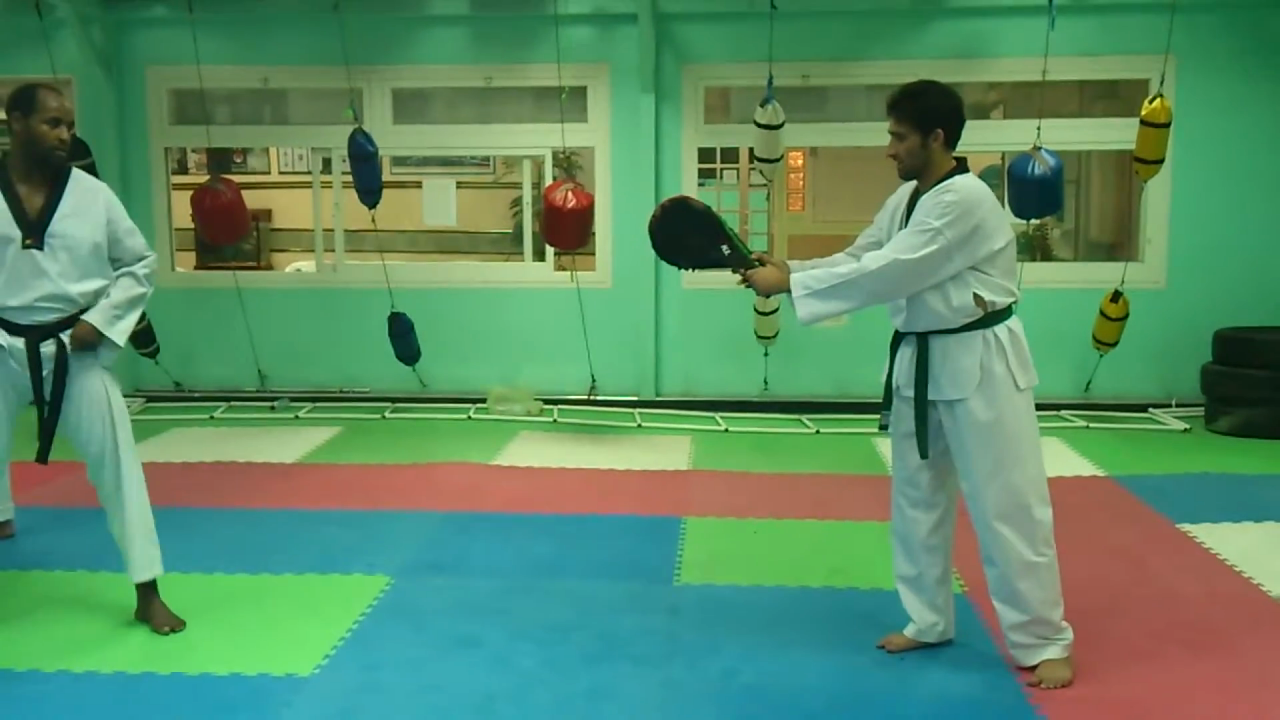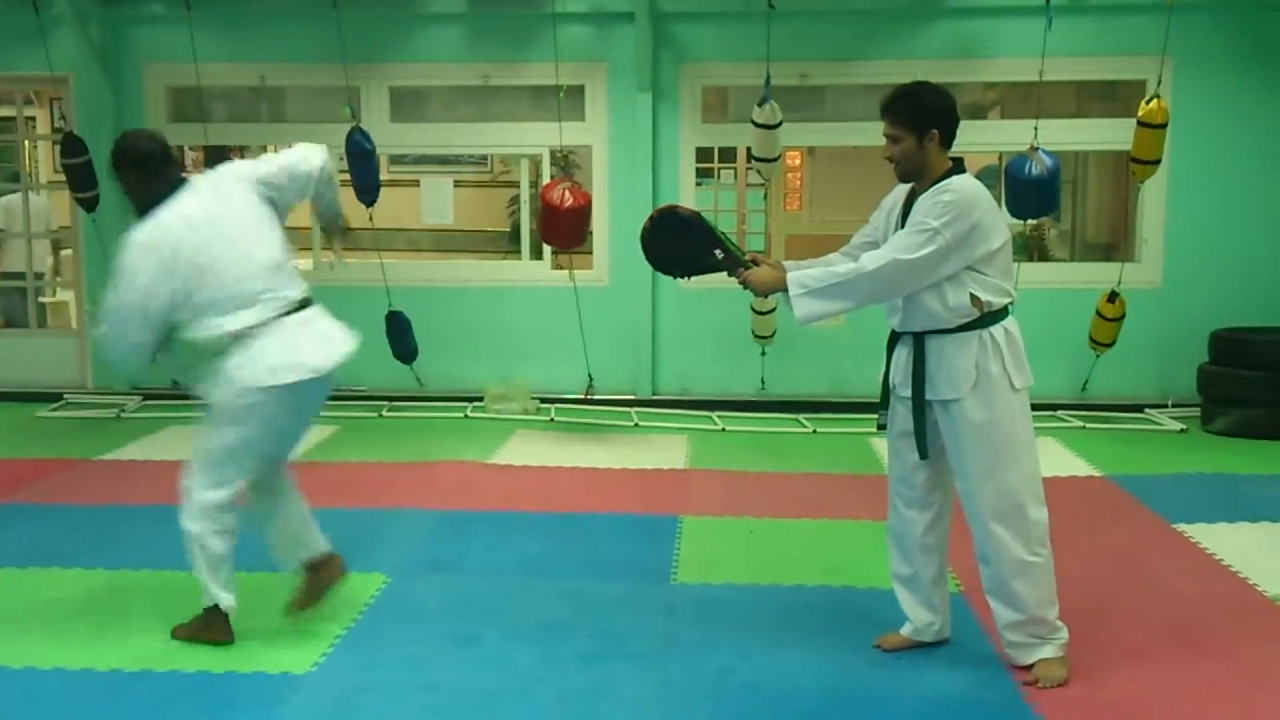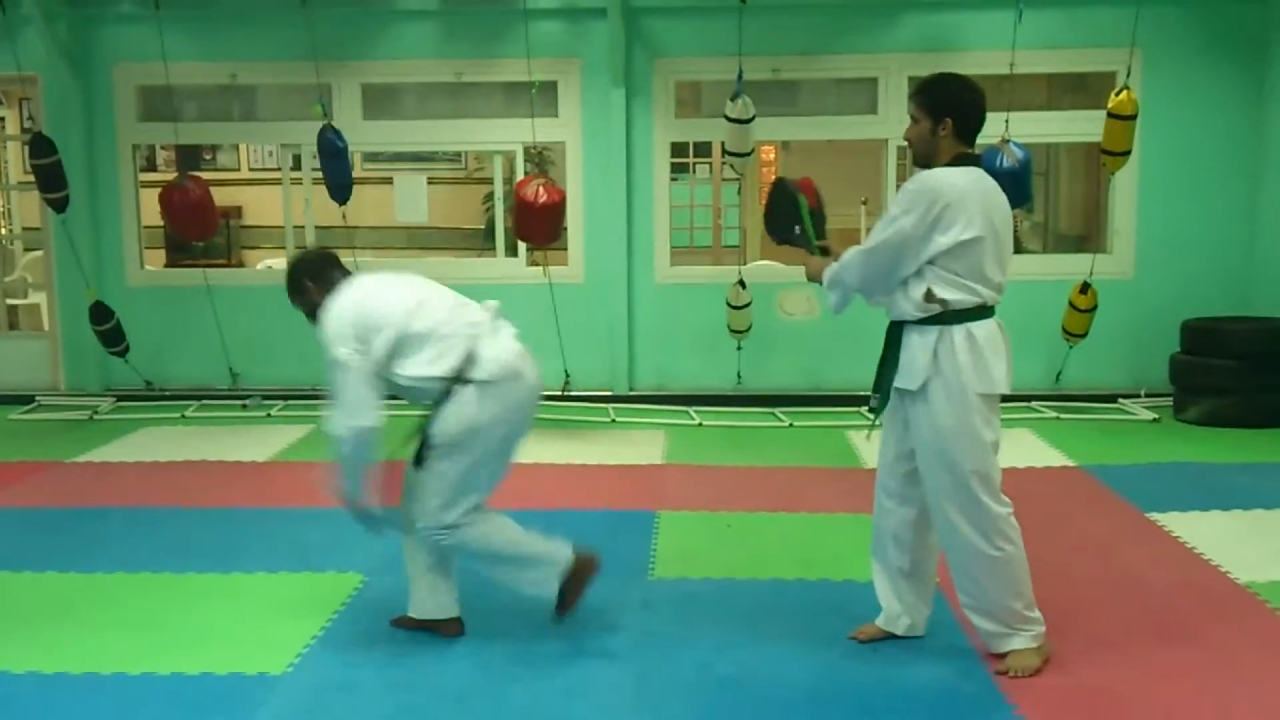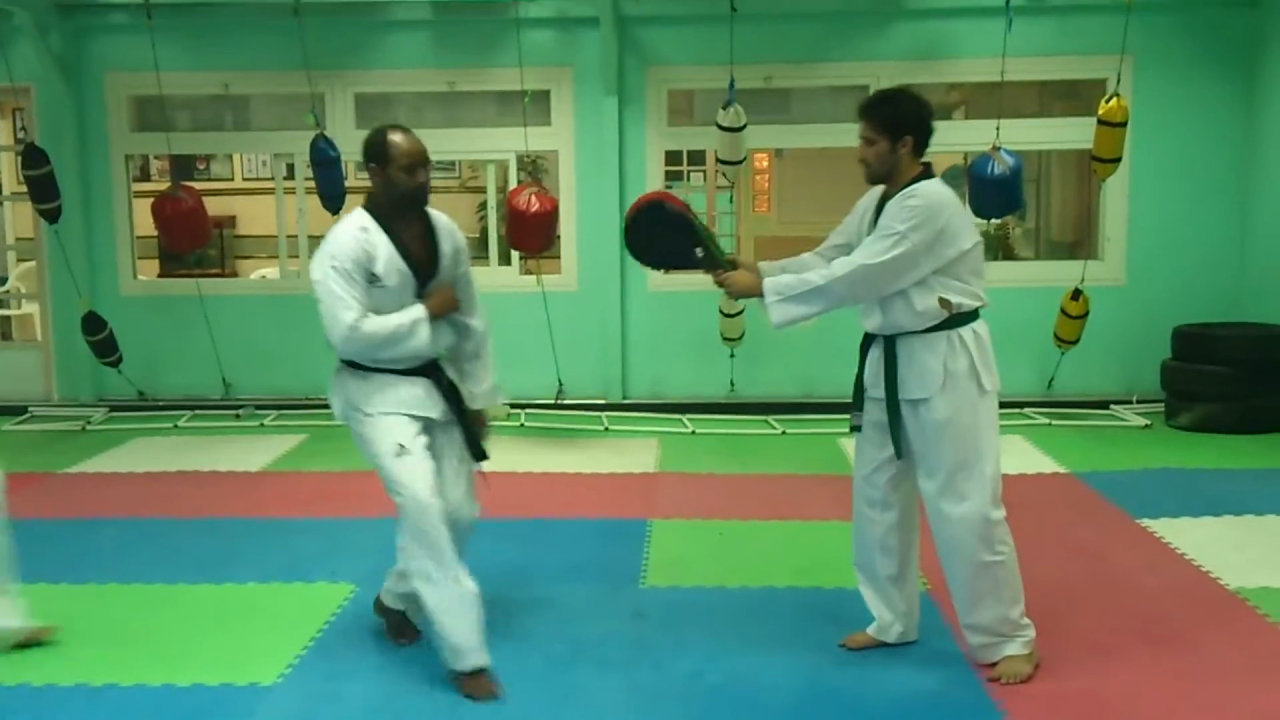
dt=1s
person 1, frame 1
left shoulder: (967, 200)
right shoulder: (907, 199)
left elbow: (888, 272)
right elbow: (859, 257)
left wrist: (789, 285)
right wrist: (788, 268)
left hip: (979, 365)
right hip: (920, 363)
left knee: (1006, 505)
right knee: (917, 497)
left ankle: (1045, 641)
right ankle: (928, 620)
person 1, frame 2
left shoulder: (962, 200)
right shoulder: (902, 200)
left elbow: (882, 273)
right elbow: (853, 258)
left wrist: (784, 283)
right wrist: (782, 268)
left hip: (975, 364)
right hip: (917, 362)
left knee: (1002, 504)
right knee: (913, 498)
left ankle: (1040, 640)
right ankle: (924, 620)
person 1, frame 3
left shoulder: (931, 188)
right shoulder: (981, 189)
left elbow: (874, 263)
left wrist: (827, 274)
right wrist: (847, 271)
left hip: (950, 360)
right hip: (926, 357)
left knee: (968, 501)
right knee: (899, 491)
left ankle: (1020, 631)
right ankle: (902, 614)
person 1, frame 4
left shoulder: (929, 203)
right shoulder: (876, 202)
left elbow: (855, 277)
right elbow: (827, 259)
left wrist: (763, 289)
right wrist: (761, 269)
left hip: (945, 366)
right hip: (891, 364)
left knee: (966, 506)
right knee: (878, 495)
left ankle: (1009, 639)
right ankle: (892, 621)
person 2, frame 1
left shoulder: (93, 195)
left elbow: (139, 264)
left wrist: (101, 320)
left hip: (73, 349)
left knee: (114, 463)
left ankle: (147, 593)
person 2, frame 2
left shoulder: (144, 247)
right shoulder: (233, 181)
left elbow: (124, 345)
right elbow: (311, 162)
left wrist: (155, 338)
right wrist: (329, 209)
left hip: (251, 367)
right hip: (306, 342)
left knee: (210, 495)
right knee: (260, 472)
left ankle: (216, 614)
right ankle: (318, 557)
person 2, frame 3
left shoulder: (338, 323)
right shoulder: (384, 287)
left elbow: (356, 421)
left wrist: (356, 494)
left hip: (486, 392)
right hip: (502, 369)
left knee: (444, 518)
right knee: (422, 503)
left ankle: (565, 568)
right ankle: (436, 610)
person 2, frame 4
left shoulder: (444, 231)
right shoulder: (347, 243)
left elbow: (469, 320)
right elbow: (348, 333)
left wrist: (480, 396)
right wrist: (425, 313)
left hip: (433, 383)
right hip: (375, 391)
left knee: (457, 509)
right knee: (422, 506)
left ankle: (397, 600)
right ankle: (466, 653)
